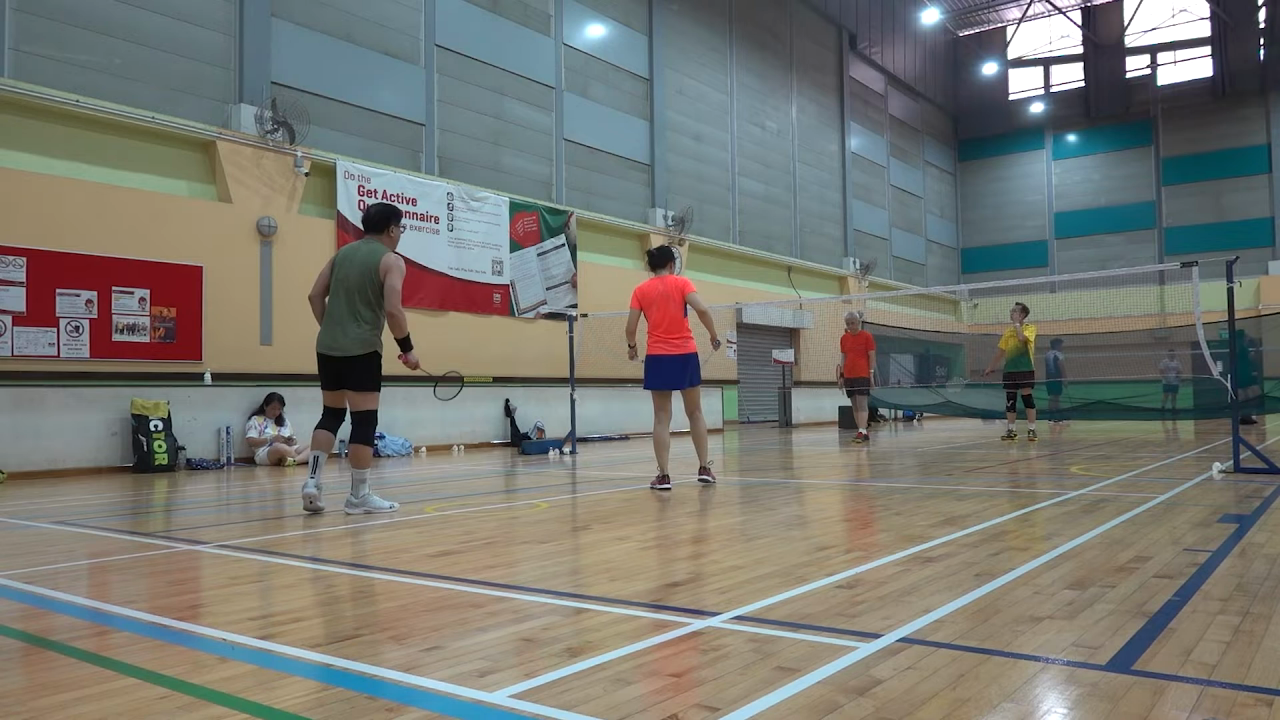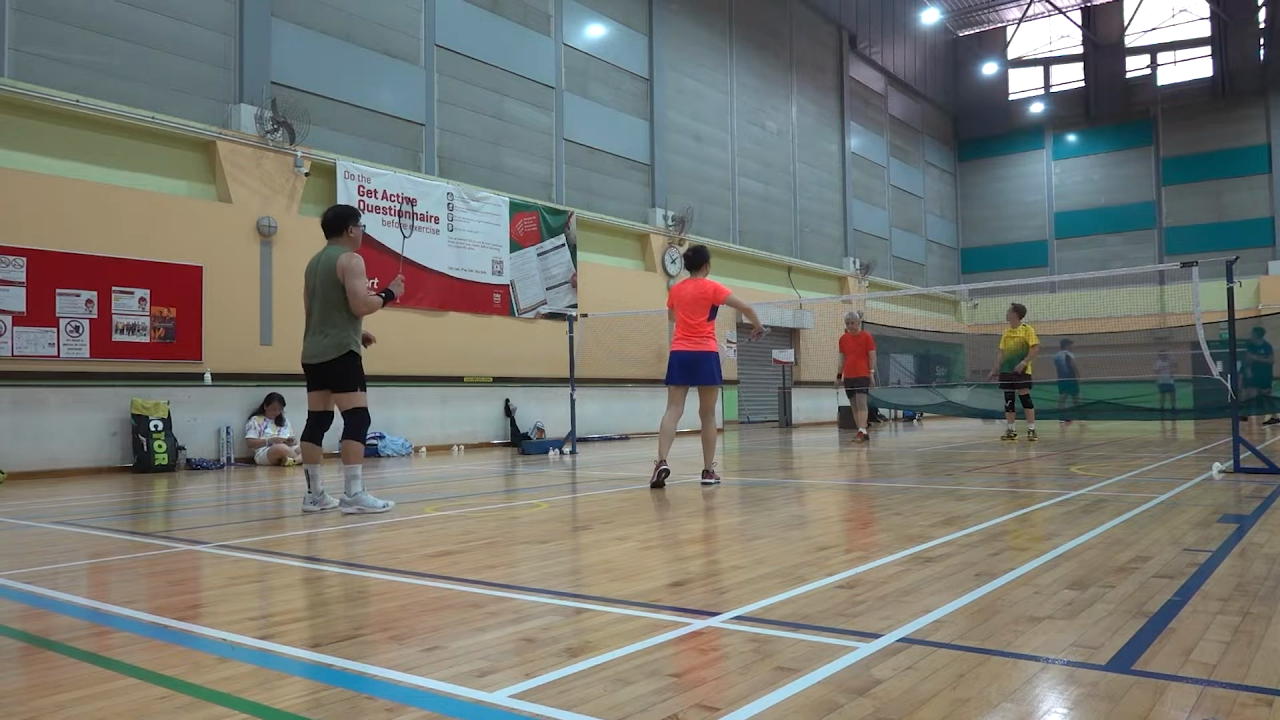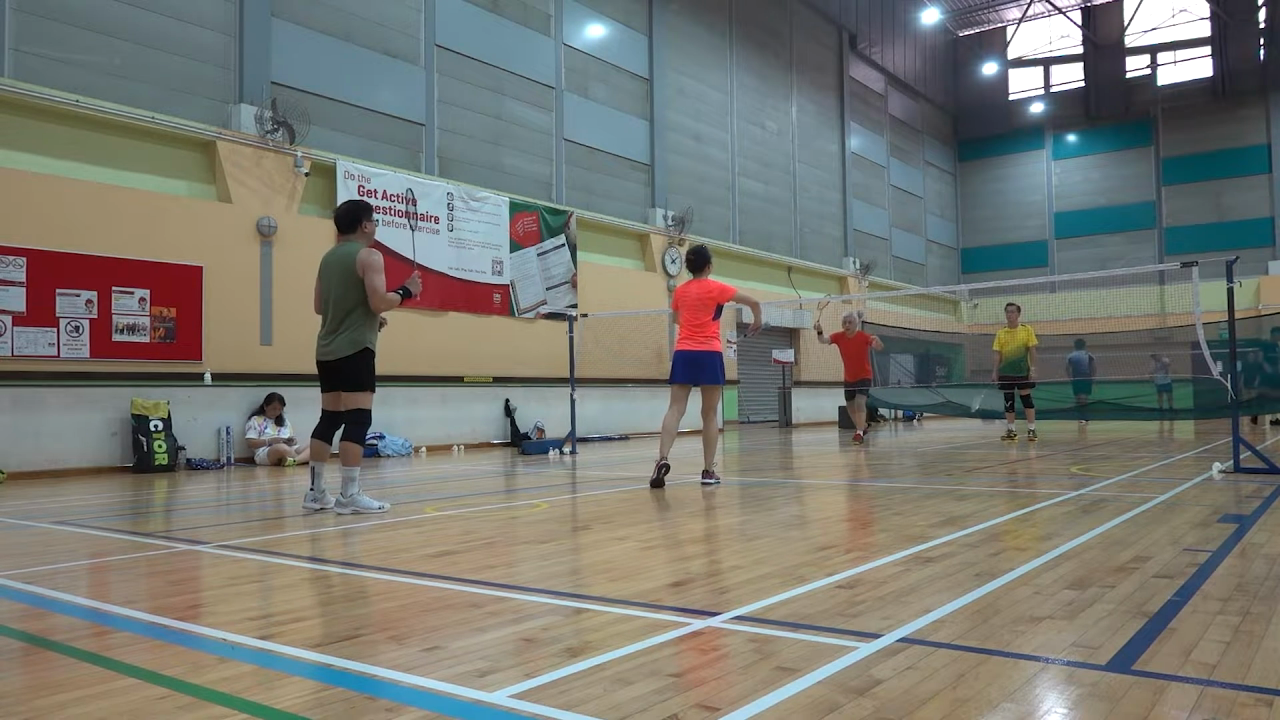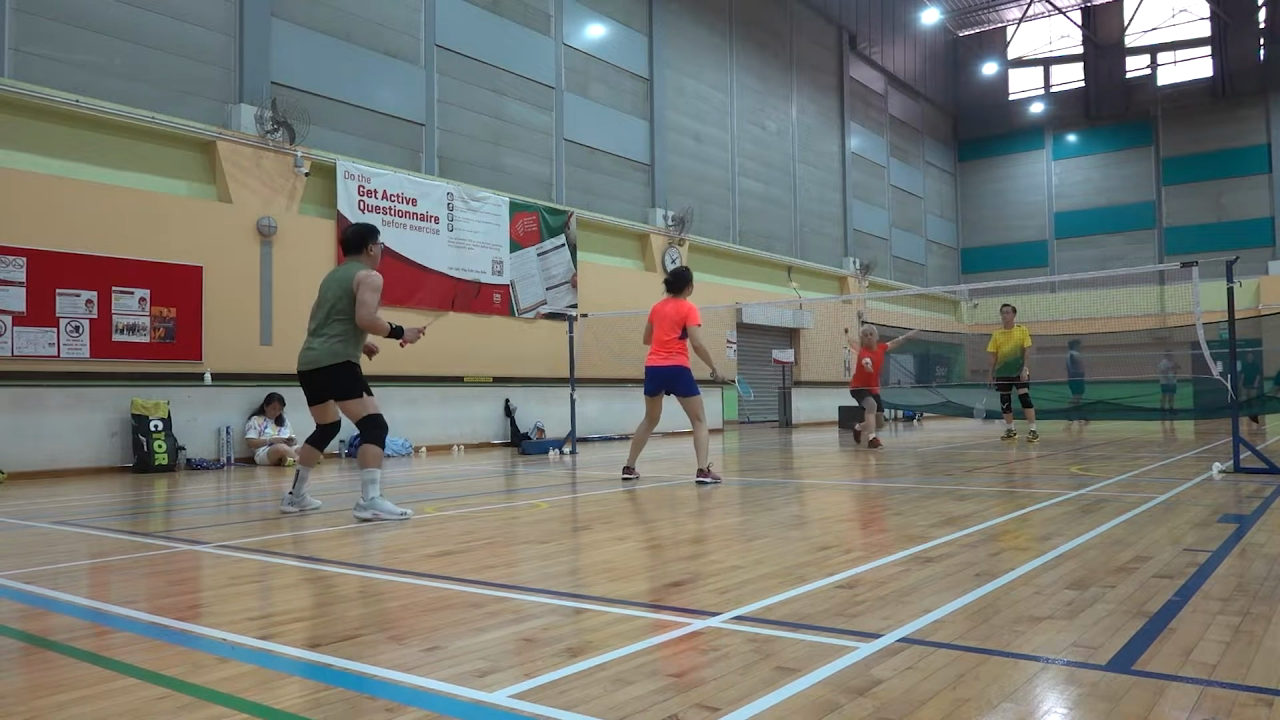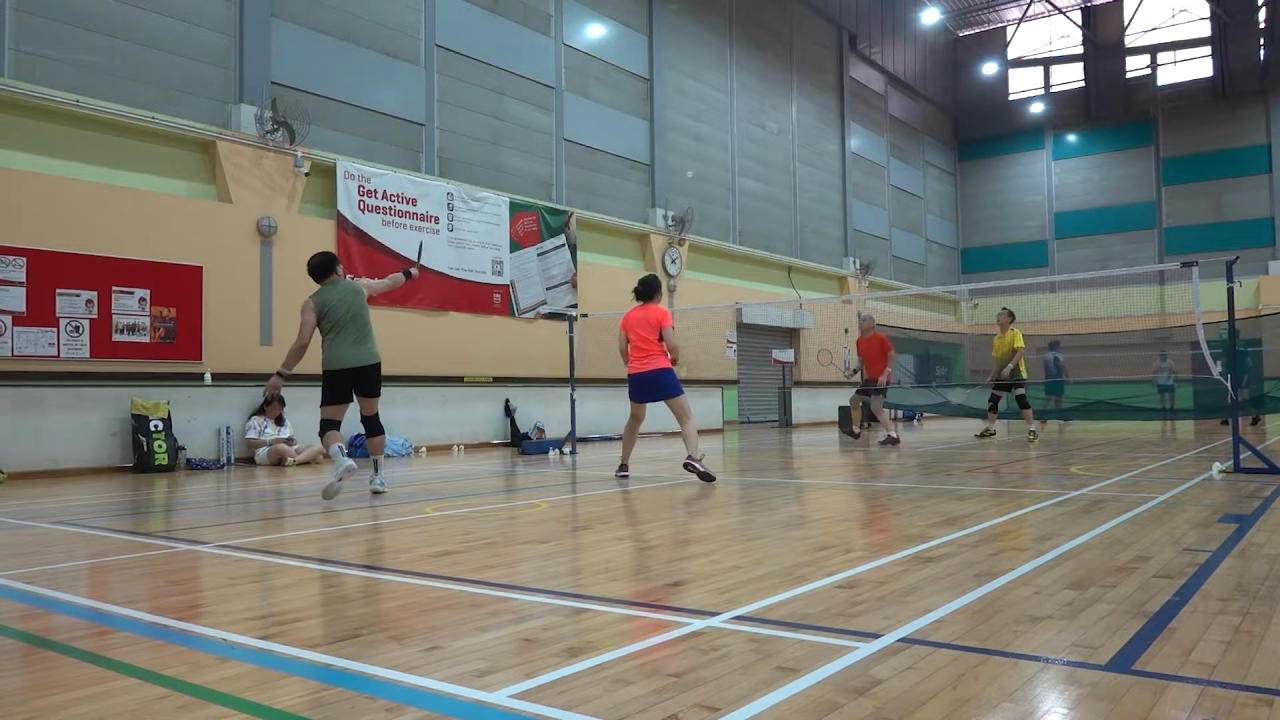
dt=1s
person 1, frame 1
left shoulder: (342, 253)
right shoulder: (391, 261)
left elbow: (315, 295)
right elbow: (393, 310)
right wrist: (407, 349)
left hip: (328, 347)
right hip: (362, 350)
left knee: (331, 415)
right knee: (364, 421)
left ankle: (313, 481)
right ankle: (359, 496)
person 1, frame 2
left shoulder: (314, 262)
right shoulder: (350, 260)
right elbow: (360, 306)
right wrist: (389, 293)
left hip: (313, 353)
right hip: (341, 353)
left knee: (317, 421)
right knee: (357, 419)
left ankle: (314, 494)
right ankle: (353, 494)
person 1, frame 3
left shoulder: (328, 258)
right shoulder: (369, 256)
right elbow: (379, 301)
right wrist: (407, 291)
left hip: (327, 350)
right hip: (354, 350)
left knee: (329, 419)
right knee: (358, 420)
left ankle: (316, 492)
right ankle: (350, 495)
person 1, frame 4
left shoulder: (332, 276)
right shoulder: (368, 277)
right elbow: (365, 319)
right wrist: (401, 333)
left hip: (309, 364)
right hip: (337, 364)
left knee: (326, 427)
right knee: (374, 426)
left ankle: (296, 496)
right ankle: (370, 499)
person 1, frame 5
left shoulder: (313, 303)
right shoulder: (360, 286)
left elbow: (302, 343)
right elbow: (389, 282)
left wrist: (281, 374)
right wrist: (408, 273)
left hip: (336, 367)
right hip: (368, 363)
left knee: (330, 425)
right knee: (371, 418)
left ankle: (341, 461)
right ankle: (378, 477)
person 2, frame 1
left shoulder: (641, 290)
right shoulder: (682, 283)
left elbow: (631, 327)
right elbow: (702, 310)
left wrist: (632, 347)
right wrist: (714, 336)
left hip: (657, 357)
right hip: (685, 355)
left knee: (662, 418)
right knee: (695, 413)
left ankle: (663, 475)
right ankle: (704, 468)
person 2, frame 2
left shoulder: (676, 289)
right shoulder: (712, 288)
right elbow: (745, 308)
right wrist: (758, 326)
left hip: (679, 354)
right hip: (705, 355)
left knee: (673, 410)
right knee: (708, 415)
left ankle: (662, 462)
right ankle: (708, 471)
person 2, frame 3
left shoulder: (679, 291)
right shoulder: (717, 288)
right elbow: (754, 302)
right wrist: (757, 321)
left hip: (683, 354)
right hip: (709, 355)
left knee: (675, 410)
right knee: (709, 414)
left ankle: (663, 459)
right ankle: (708, 471)
person 2, frame 4
left shoulder: (657, 307)
right shoulder: (689, 309)
left elbow: (646, 339)
right elbow: (697, 344)
right wrist: (713, 368)
left hip: (653, 368)
right hip: (678, 369)
left knee: (650, 420)
right knee: (699, 421)
left ankle: (629, 467)
right ankle: (702, 470)
person 2, frame 5
left shoulder: (628, 316)
right shoulder: (662, 312)
left elbow: (622, 349)
right elbow: (671, 345)
right wrist: (674, 358)
left hip: (637, 375)
right hip: (660, 371)
left knee: (635, 420)
right knee: (686, 419)
left ankle: (623, 465)
right ankle: (693, 459)
